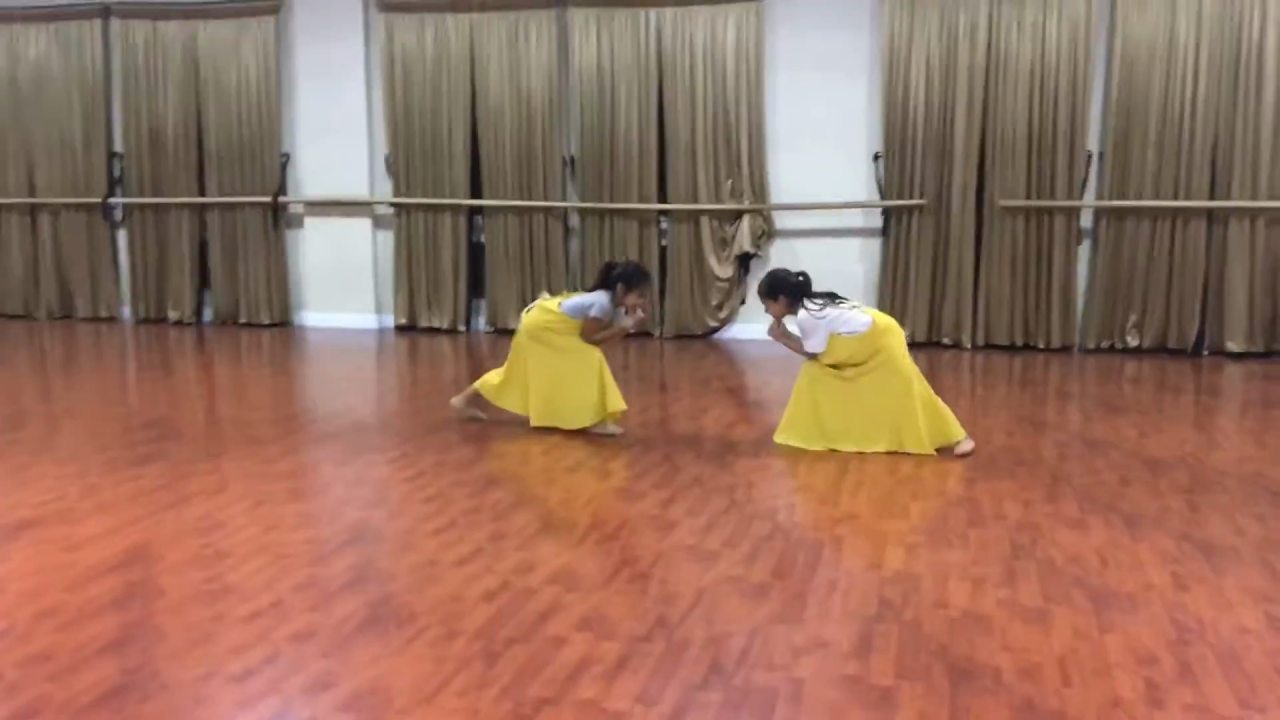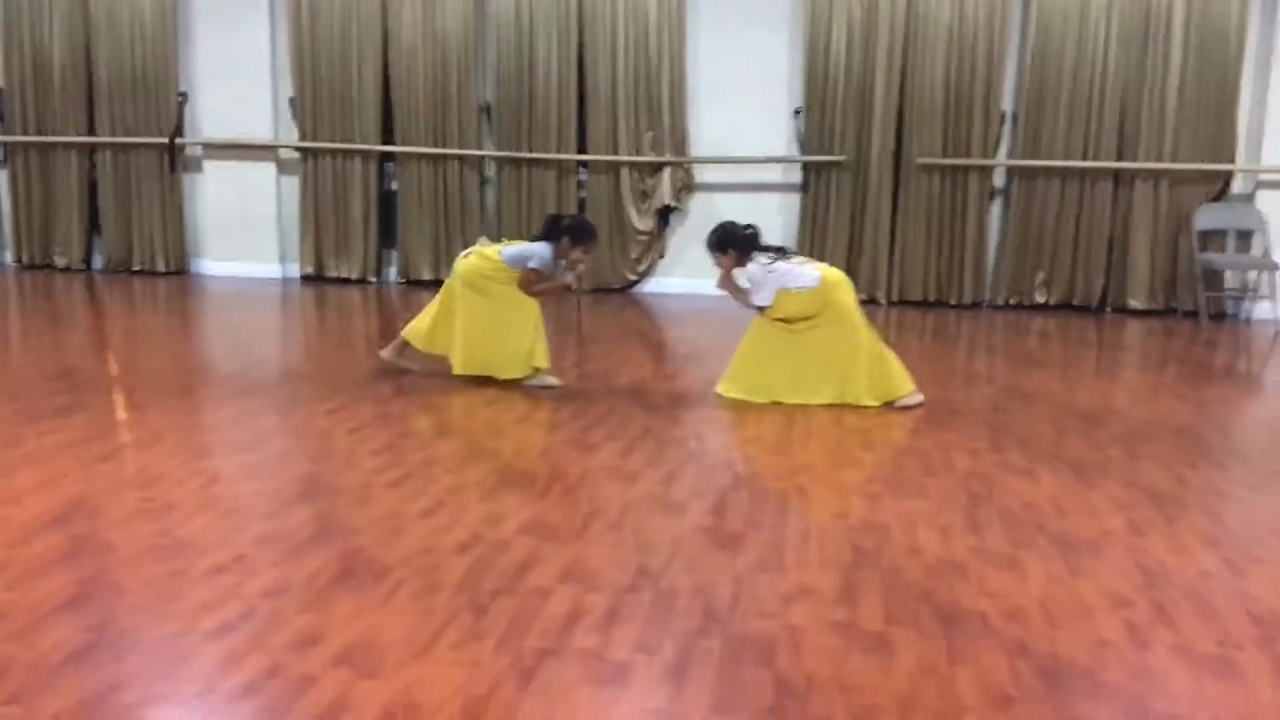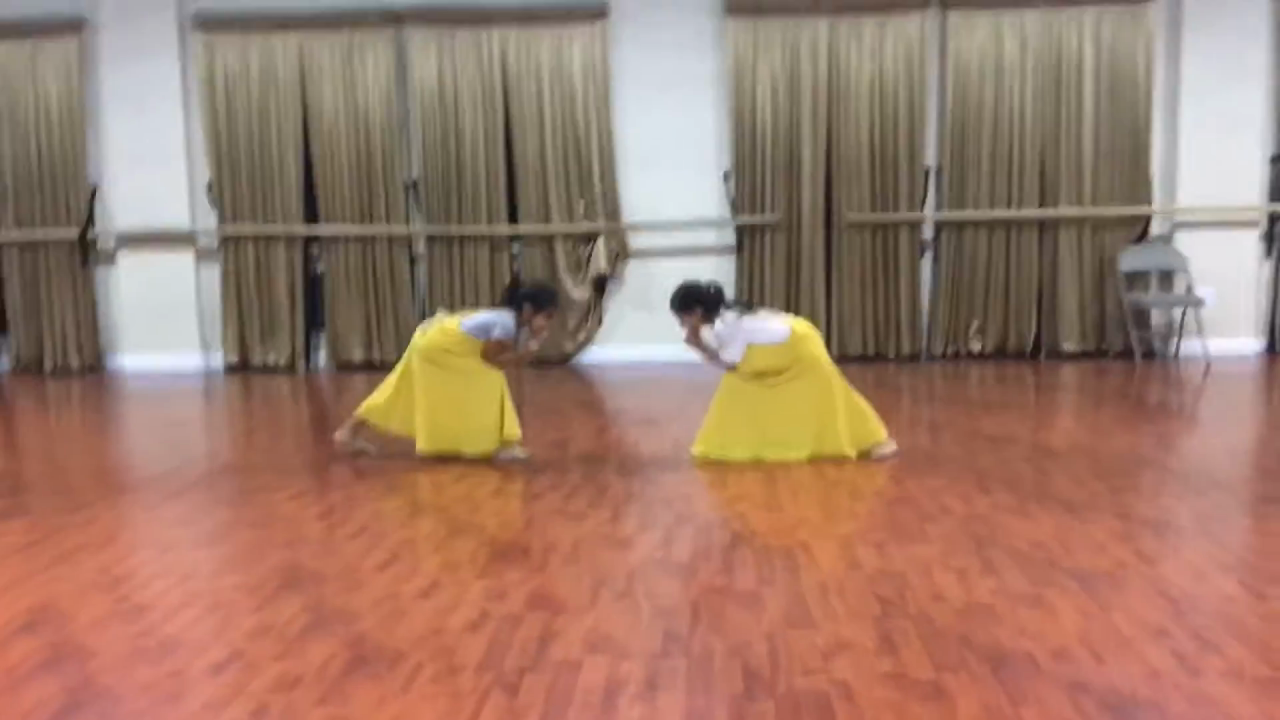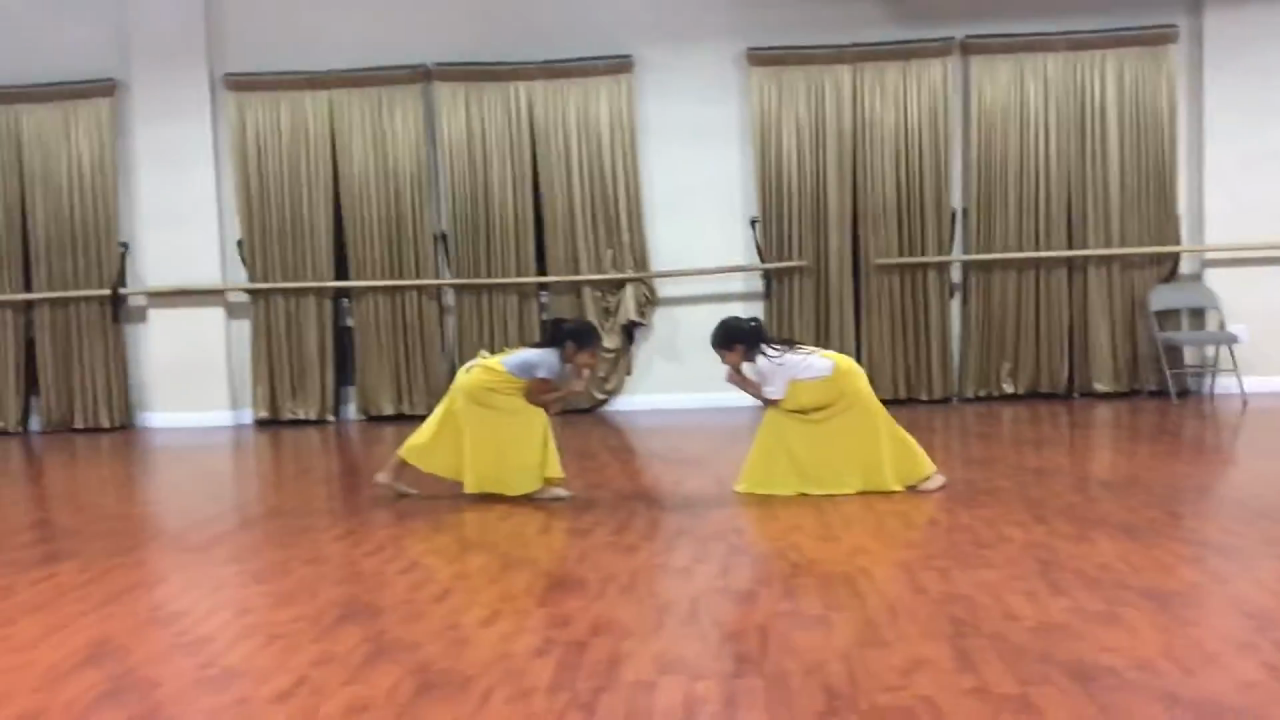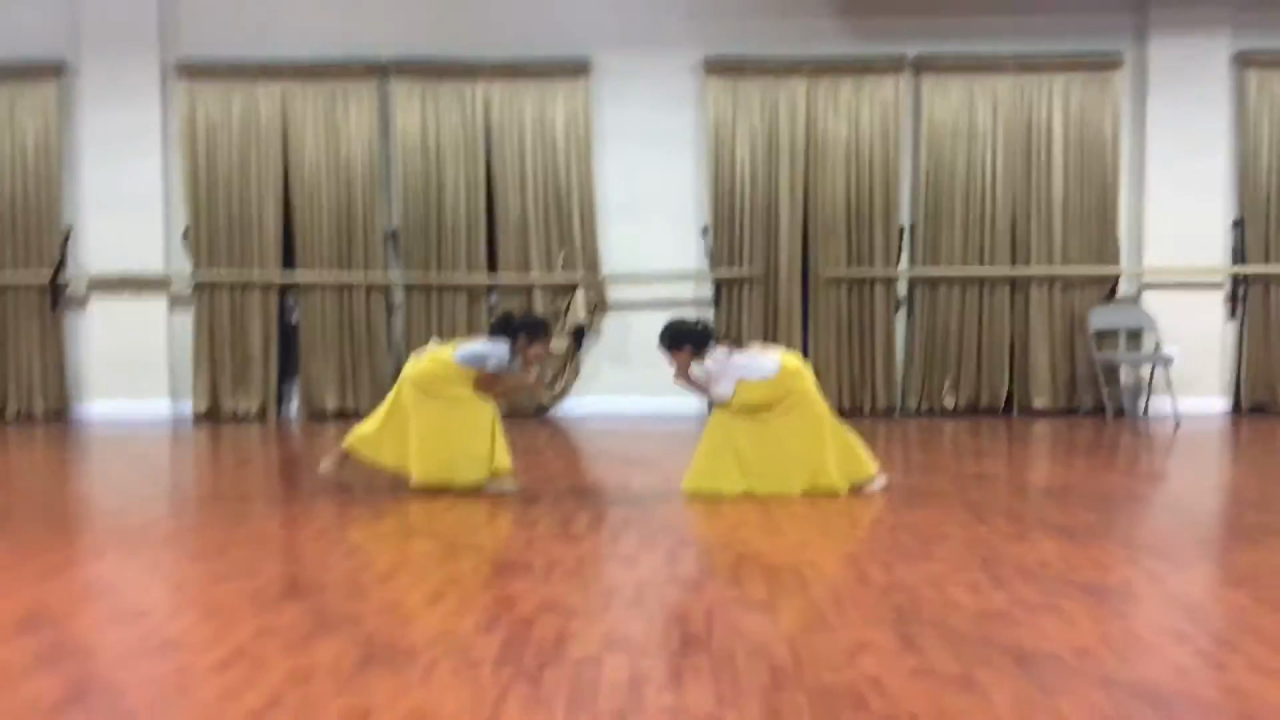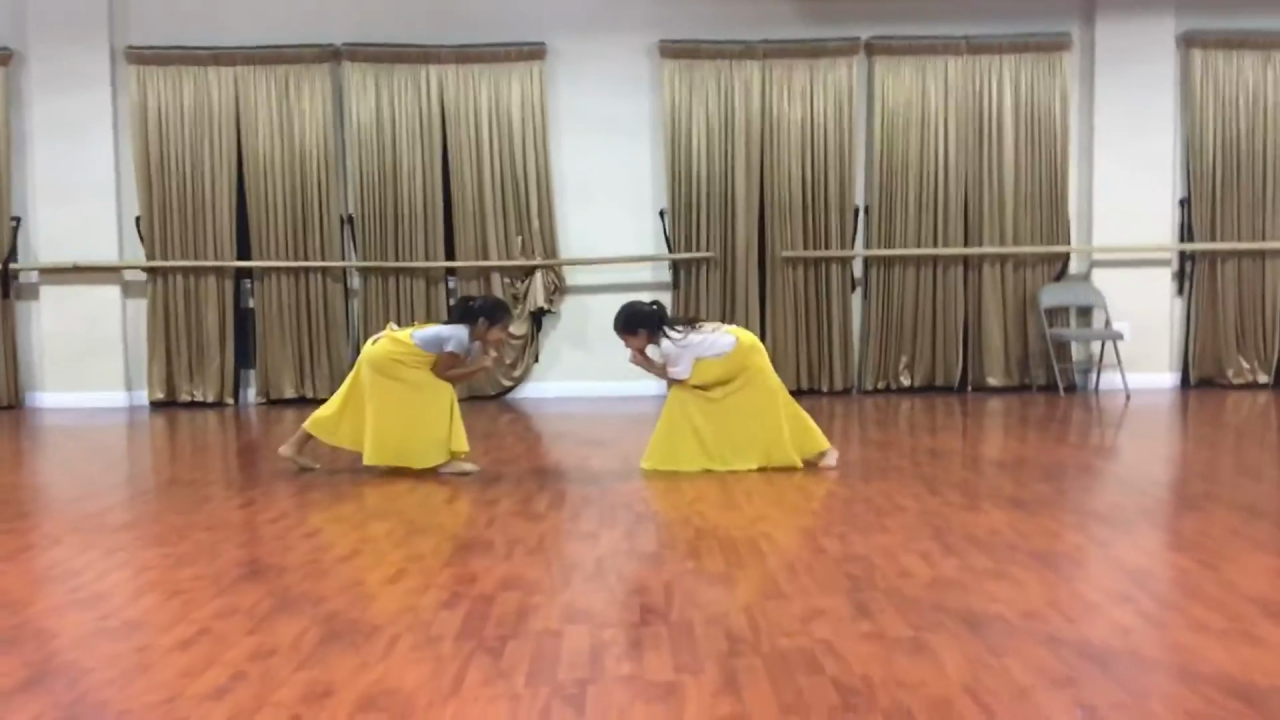
dt=0.4s
person 1, frame 1
left shoulder: (806, 316)
right shoulder: (810, 305)
left elbow: (814, 353)
right elbow: (813, 345)
left wrist: (782, 337)
right wrist: (784, 334)
left hip: (879, 337)
right hip: (862, 341)
left knee: (908, 390)
right knee: (815, 372)
left ankle: (956, 438)
person 1, frame 2
left shoulder: (755, 269)
right shoulder: (758, 258)
left elbow: (761, 307)
right elbow: (761, 298)
left wrist: (730, 288)
right wrist: (732, 285)
left hip: (829, 292)
right hip: (814, 295)
left knee: (857, 343)
right knee: (766, 327)
left ankle: (904, 391)
person 1, frame 3
left shoulder: (723, 327)
right shoulder: (724, 317)
left elbow: (731, 364)
right elbow: (729, 357)
left wrist: (698, 344)
right wrist: (701, 343)
left hip: (798, 344)
right hip: (783, 348)
left knee: (829, 394)
right knee: (736, 383)
left ankle: (877, 441)
person 1, frame 4
left shoulder: (765, 363)
right shoulder: (764, 353)
left elbow: (773, 400)
right elbow: (770, 392)
left wrist: (740, 381)
right wrist: (742, 378)
left hip: (842, 379)
right hip: (824, 384)
left knee: (874, 429)
right knee: (778, 419)
left ankle: (925, 474)
right ankle: (779, 475)
person 1, frame 5
left shoulder: (713, 362)
right shoulder: (712, 352)
left elbow: (721, 398)
right elbow: (720, 391)
left wrist: (688, 380)
right wrist: (690, 378)
left hip: (789, 378)
right hip: (772, 381)
left knee: (819, 428)
right knee: (725, 417)
left ankle: (870, 476)
person 1, frame 6
left shoulder: (671, 344)
right shoulder: (666, 332)
left elbow: (678, 379)
right elbow: (674, 372)
left wrist: (645, 363)
right wrist: (646, 361)
left hip: (744, 354)
right hip: (725, 359)
left knee: (775, 405)
right knee: (682, 397)
left ankle: (822, 451)
right ankle: (686, 452)
person 2, frame 1
left shoulder: (614, 306)
right shoulder: (602, 303)
left elbow: (607, 334)
right elbow: (589, 338)
left wrist: (626, 326)
right wrist: (622, 327)
left hip: (539, 324)
right hip: (541, 326)
left knee: (515, 373)
right knee: (589, 360)
left ankle: (466, 399)
right ankle: (594, 419)
person 2, frame 2
left shoulder: (555, 258)
right shoulder: (543, 255)
left elbow: (542, 286)
right elbow: (527, 289)
left wrist: (567, 280)
right wrist: (563, 282)
left hip: (474, 268)
right hip: (478, 272)
left knee: (444, 318)
right knee: (524, 311)
left ankle: (395, 349)
right ankle: (528, 372)
person 2, frame 3
left shoulder: (516, 324)
right shoulder: (506, 323)
left elbow: (502, 357)
right elbow: (490, 361)
left wrist: (527, 349)
right wrist: (526, 351)
left hip: (432, 342)
right hip: (438, 346)
left knee: (399, 392)
right knee: (488, 383)
left ankle: (350, 431)
right ankle: (495, 445)
person 2, frame 4
left shoulder: (559, 362)
right shoulder: (550, 362)
left elbow: (547, 399)
right elbow: (533, 400)
left wrist: (572, 386)
right wrist: (569, 391)
left hip: (475, 381)
right hip: (480, 386)
left knee: (441, 433)
right knee: (532, 421)
left ankle: (391, 472)
right ankle: (538, 485)
person 2, frame 5
left shoulder: (510, 354)
right shoulder: (500, 353)
left elbow: (493, 389)
right elbow: (482, 391)
left wrist: (522, 379)
right wrist: (521, 382)
left hip: (423, 371)
right hip: (429, 375)
left knee: (388, 424)
right knee: (479, 413)
left ankle: (334, 461)
right ankle: (483, 477)
person 2, frame 6
left shoulder: (471, 341)
right shoulder: (460, 337)
left elbow: (453, 372)
right elbow: (440, 374)
left wrist: (481, 364)
right wrist: (478, 367)
left hip: (381, 353)
right hip: (386, 357)
left knee: (347, 407)
right knee: (438, 396)
left ankle: (294, 446)
right ankle: (444, 460)
